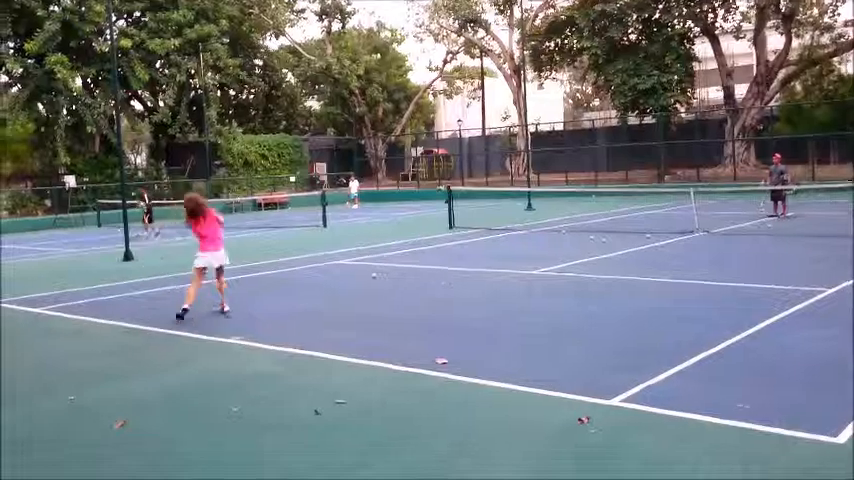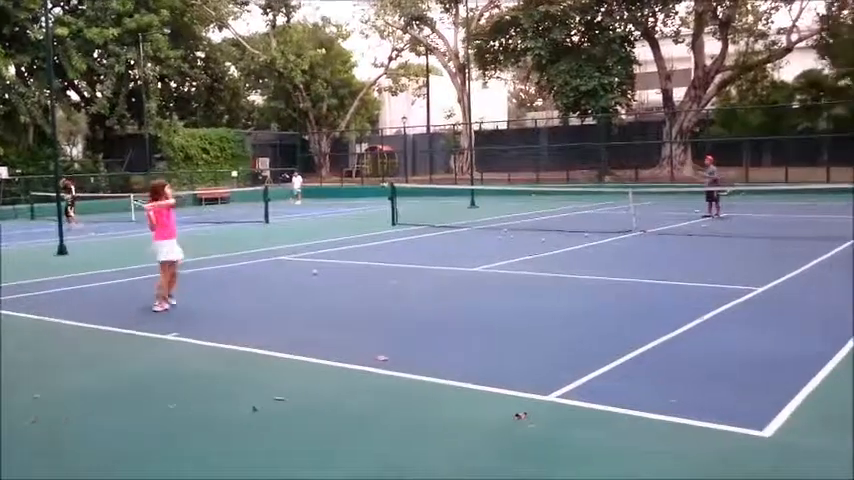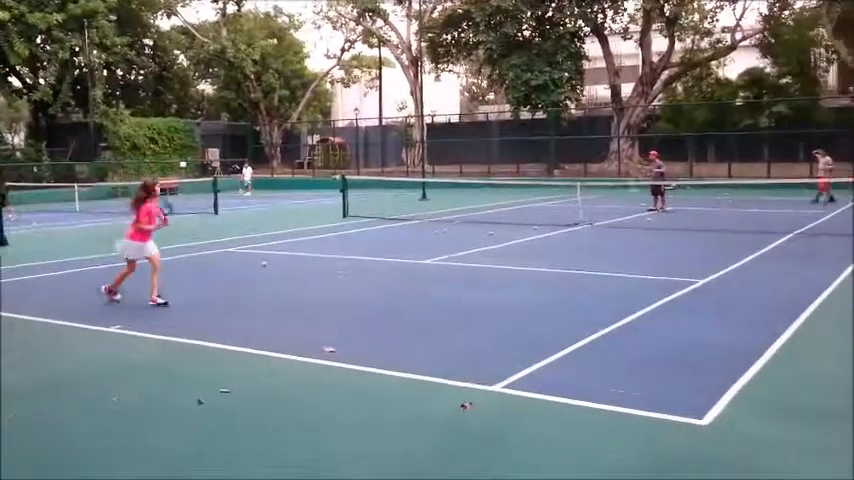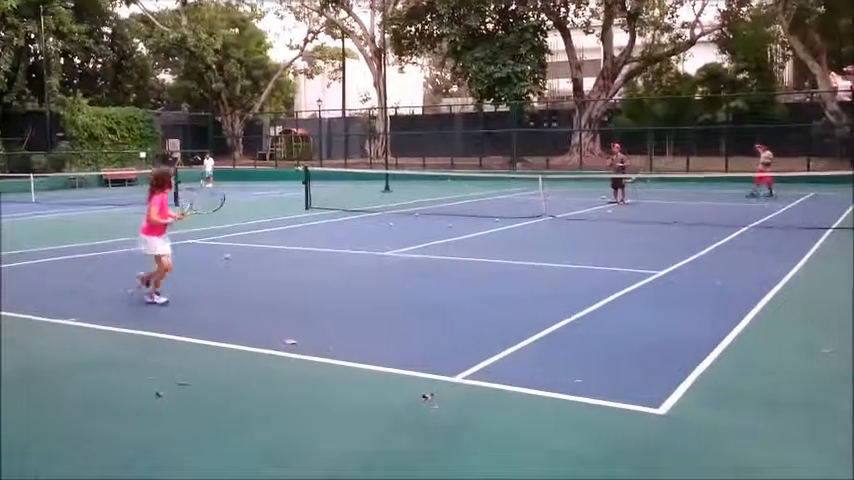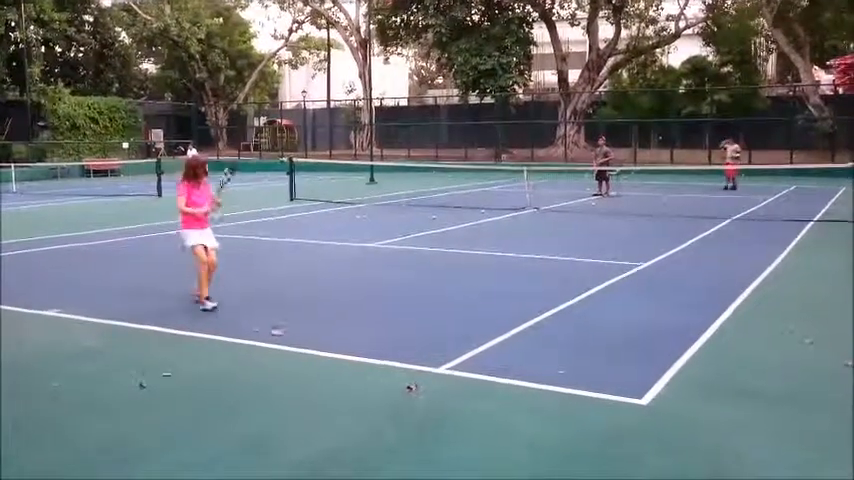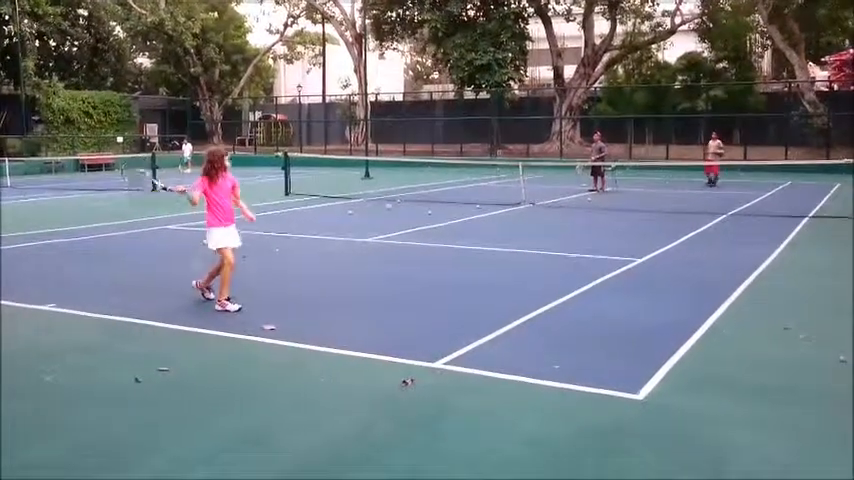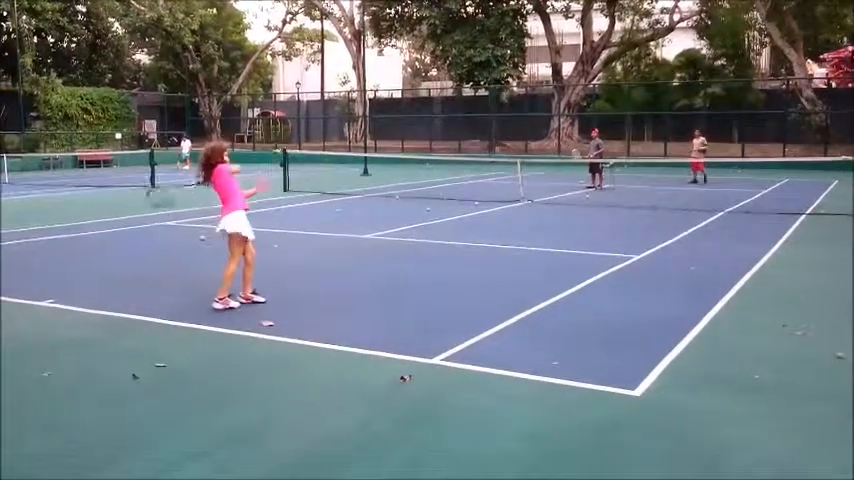
dt=0.5s
person 1, frame 1
left shoulder: (192, 220)
right shoulder: (210, 212)
right elbow: (221, 222)
left hip: (205, 253)
right hip: (219, 250)
left knee: (196, 281)
right knee: (220, 278)
left ankle: (186, 306)
right ankle: (223, 305)
person 1, frame 2
left shoulder: (168, 201)
right shoulder: (152, 207)
left elbow: (172, 201)
right elbow: (152, 228)
left wrist: (153, 204)
right wrist: (149, 214)
left hip: (172, 241)
right hip: (161, 242)
left knee: (173, 272)
right knee: (166, 274)
left ankle: (167, 295)
right ankle: (159, 303)
person 1, frame 3
left shoulder: (153, 202)
right shoulder: (146, 206)
left elbow: (160, 215)
right elbow: (142, 227)
left wrist: (163, 218)
right wrist: (156, 226)
left hip: (146, 241)
right hip: (135, 241)
left knee: (156, 264)
right knee: (130, 269)
left ankle: (154, 296)
right ankle: (110, 289)
person 1, frame 4
left shoulder: (164, 194)
right shoulder: (157, 196)
right elbow: (152, 218)
left wrist: (175, 215)
right wrist: (167, 221)
left hip: (160, 235)
right hip: (151, 235)
left knee: (167, 266)
right knee: (165, 266)
left ankle: (145, 277)
right ankle: (154, 293)
person 1, frame 5
left shoulder: (205, 183)
right shoulder: (185, 185)
left elbow: (212, 202)
right elbow: (181, 207)
left wrist: (215, 201)
right wrist: (199, 211)
left hip: (205, 229)
right hip: (190, 230)
left knee: (212, 262)
right knee: (203, 260)
left ankle: (202, 294)
right ankle: (204, 297)
person 1, frame 6
left shoulder: (230, 178)
right shoulder: (205, 180)
left elbow: (237, 200)
right elbow: (195, 201)
left wrist: (247, 213)
right wrist: (187, 192)
left hip: (229, 226)
right hip: (216, 227)
left knee: (223, 263)
right knee: (230, 261)
left ankle: (202, 285)
right ankle: (223, 300)
person 1, frame 7
left shoulder: (221, 174)
right shoulder: (221, 168)
right elbow: (236, 168)
left wrist: (254, 190)
left hip: (237, 216)
right hip: (234, 216)
left knee: (250, 256)
right knee: (235, 259)
left ankle: (247, 293)
right ankle: (221, 298)
